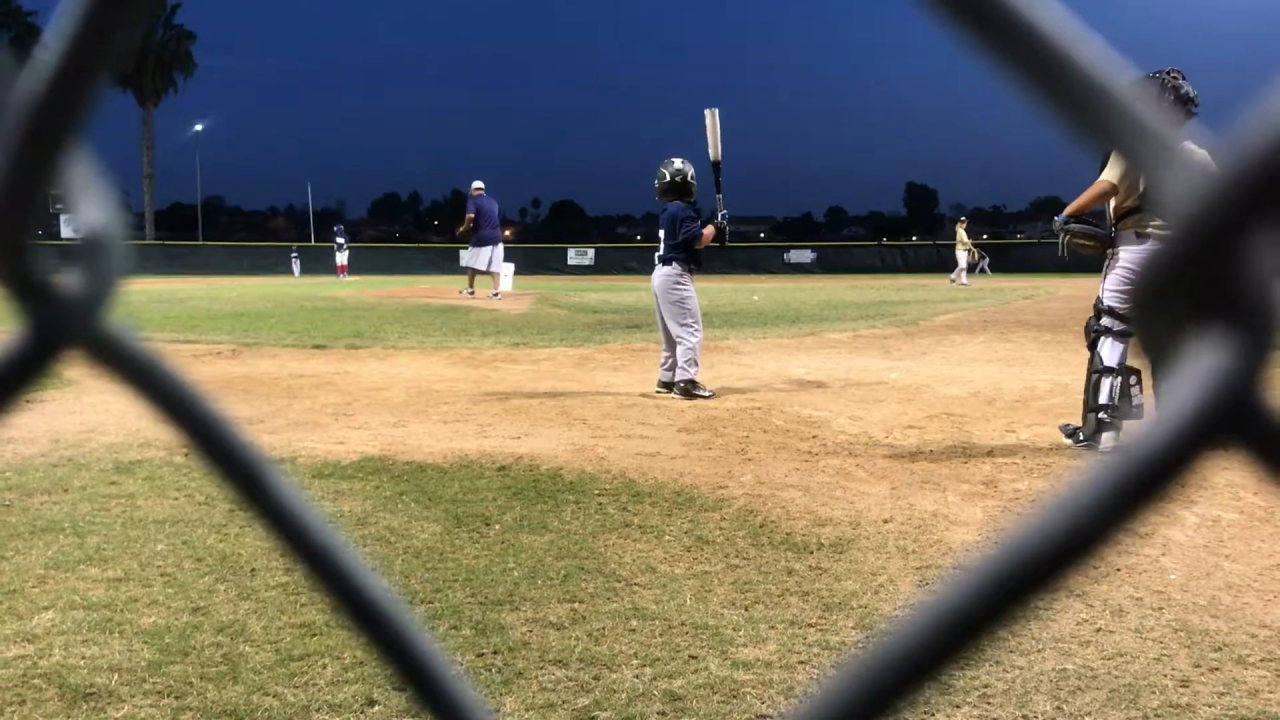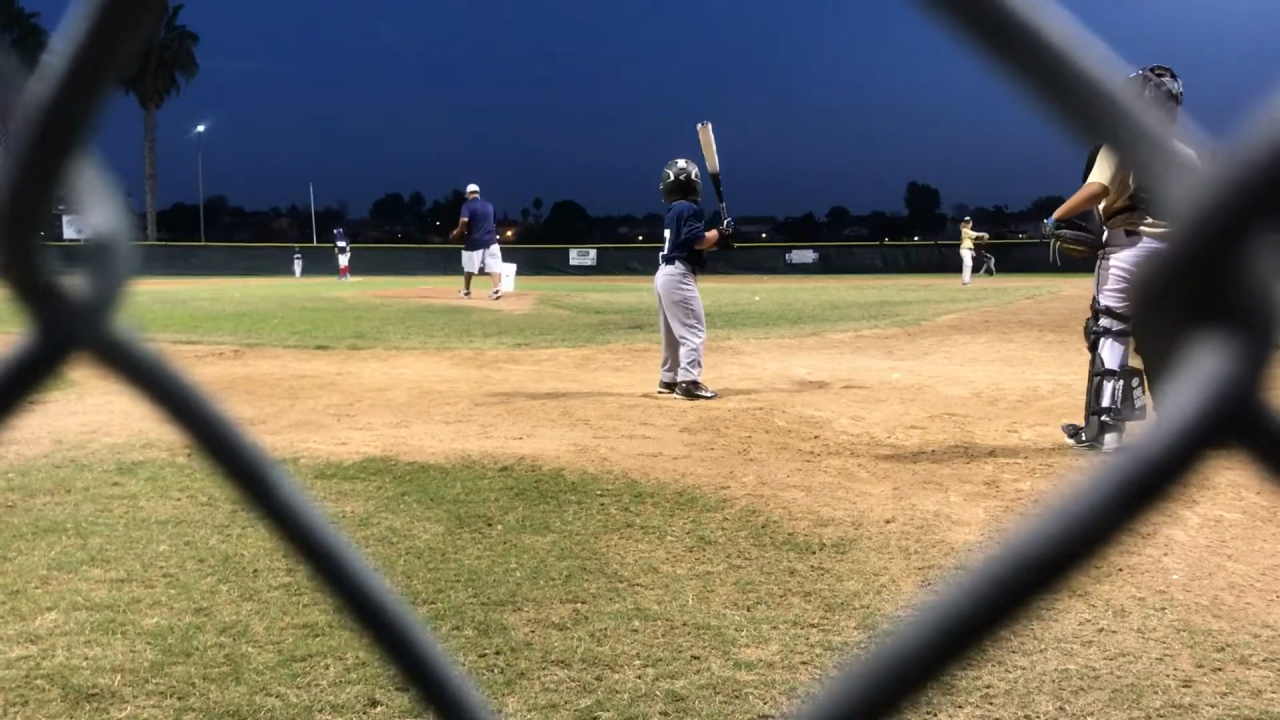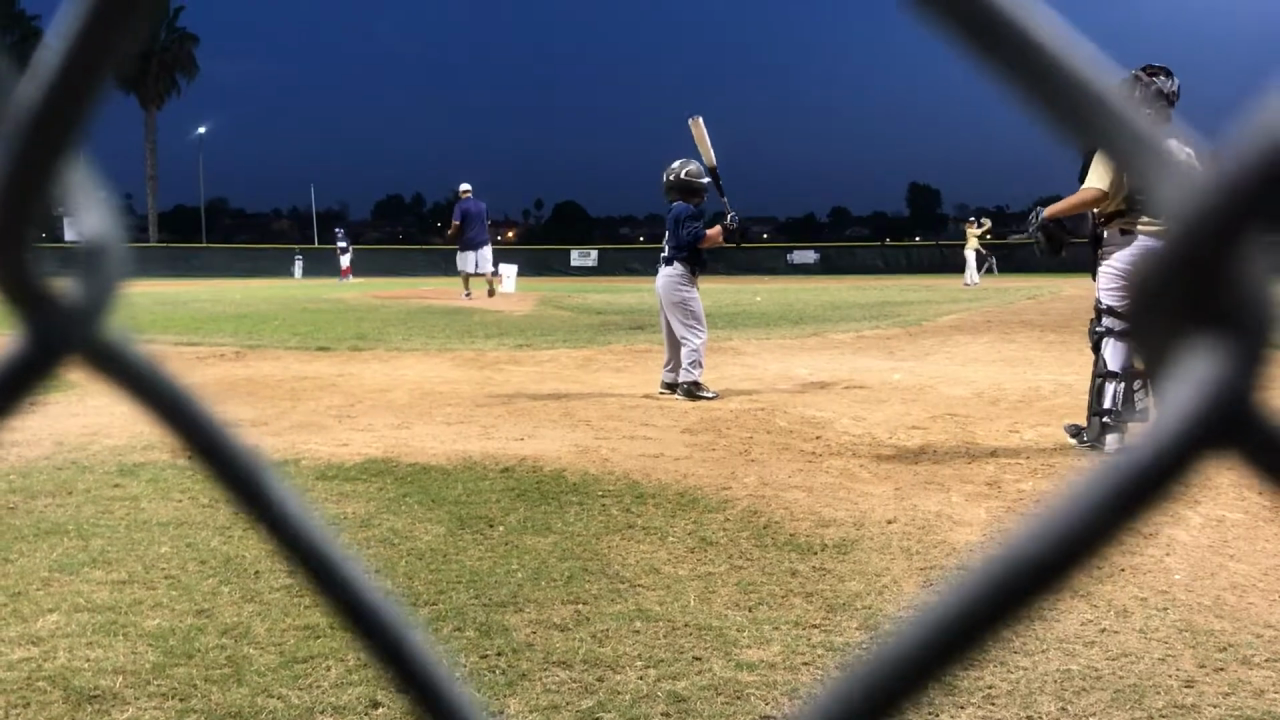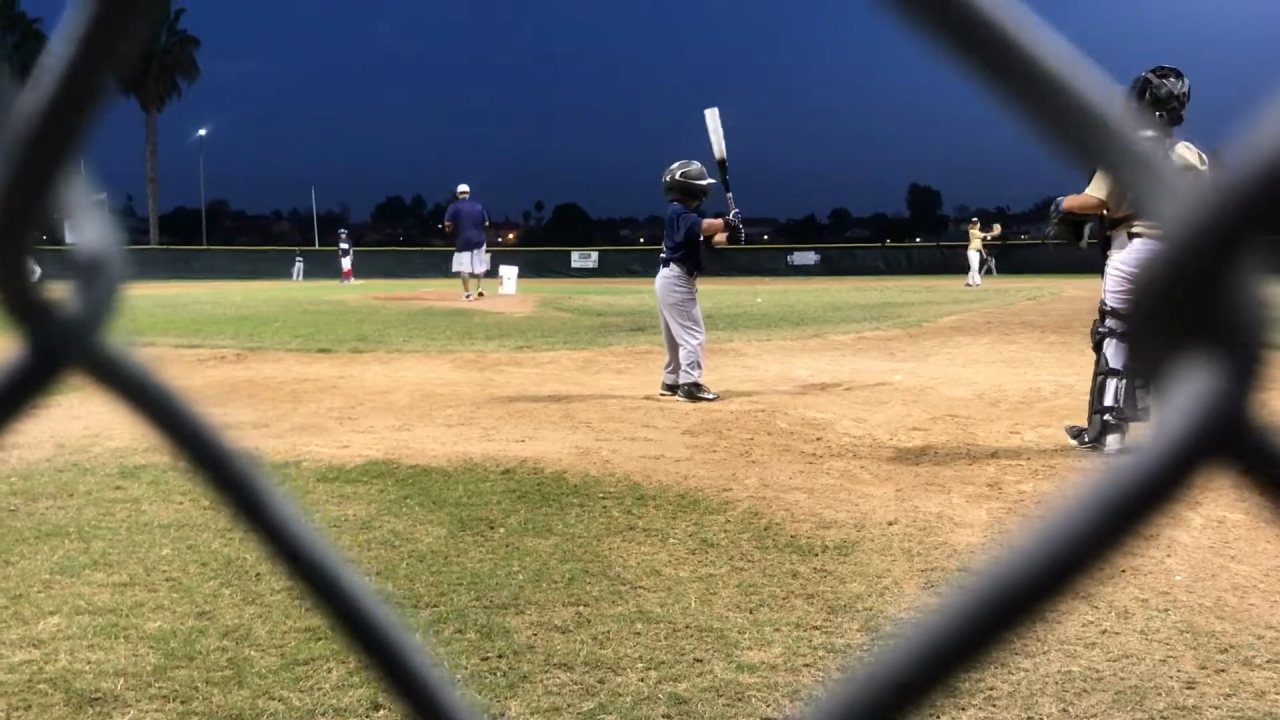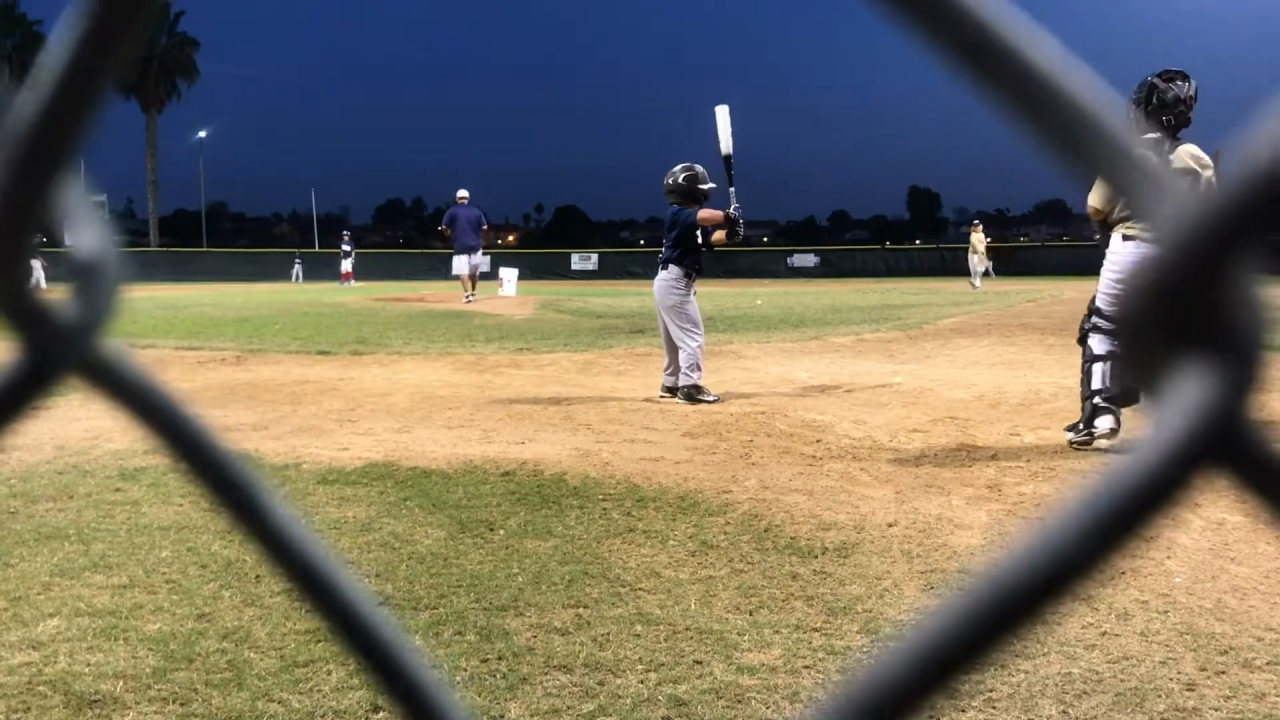
dt=0.2s
person 1, frame 1
right shoulder: (1197, 155)
left elbow: (1106, 186)
left wrist: (1066, 214)
left hip: (1135, 246)
left knee: (1110, 333)
left ankle: (1100, 426)
person 1, frame 2
right shoulder: (1184, 153)
left elbow: (1097, 189)
left wrist: (1056, 218)
left hip: (1127, 245)
right hip: (1170, 247)
left knee: (1110, 334)
left ankle: (1105, 428)
person 1, frame 3
right shoulder: (1182, 152)
left elbow: (1094, 194)
left wrist: (1045, 213)
left hip: (1125, 245)
left knee: (1113, 334)
left ankle: (1106, 428)
person 1, frame 4
right shoulder: (1192, 154)
left elbow: (1096, 201)
left wrist: (1063, 205)
left hip: (1133, 248)
left knee: (1116, 335)
left ankle: (1107, 428)
person 1, frame 5
right shoulder: (1197, 158)
left elbow: (1096, 211)
left wrist: (1117, 215)
left hip: (1128, 249)
left knee: (1100, 331)
left ankle: (1100, 414)
person 2, frame 1
left shoulder: (669, 211)
right shoulder: (683, 211)
right elbow: (698, 241)
left wrist: (713, 233)
right wrist: (714, 226)
left hip: (662, 275)
right hip: (675, 276)
left knee: (671, 333)
right knee: (690, 331)
left ankle: (667, 379)
right ankle: (685, 383)
person 2, frame 2
left shoulder: (675, 210)
right shoulder: (688, 209)
right elbow: (698, 241)
left wrist: (719, 241)
right wrist: (720, 232)
left hip: (666, 275)
right hip: (679, 276)
left knee: (673, 333)
right knee: (693, 331)
left ankle: (669, 379)
right ankle: (688, 383)
person 2, frame 3
left shoulder: (678, 211)
right shoulder: (686, 210)
left elbow: (698, 242)
right elbow: (701, 240)
left wrist: (725, 237)
right wrist: (724, 227)
left hip: (668, 276)
right hip: (679, 278)
left knee: (675, 334)
right knee: (694, 332)
left ankle: (670, 380)
right ankle: (689, 384)
person 2, frame 4
left shoulder: (684, 212)
right shoulder: (679, 211)
left elbow: (708, 238)
right elbow: (702, 228)
left wrist: (730, 236)
right wrist: (727, 222)
left hip: (671, 279)
right hip: (676, 280)
left knee: (676, 335)
right knee: (692, 333)
left ankle: (671, 381)
right ankle: (689, 385)
person 2, frame 5
left shoulder: (687, 216)
right shoulder: (678, 213)
left elbow: (710, 238)
right elbow: (703, 217)
left wrist: (730, 234)
right wrist: (727, 216)
left hip: (672, 282)
right hip: (674, 282)
left knee: (675, 337)
right knee: (691, 336)
left ankle: (671, 384)
right ankle: (689, 387)
